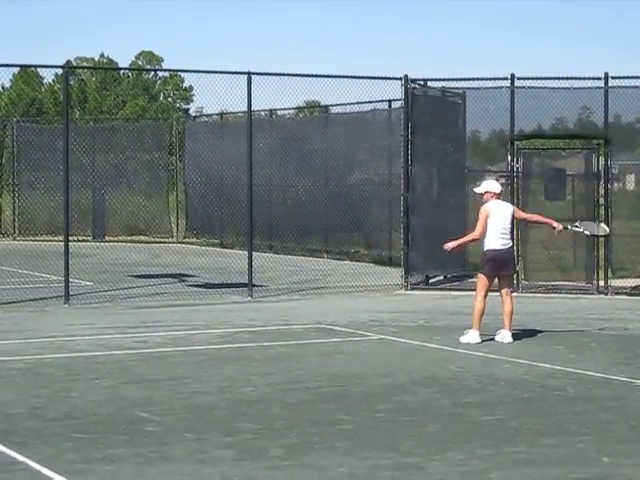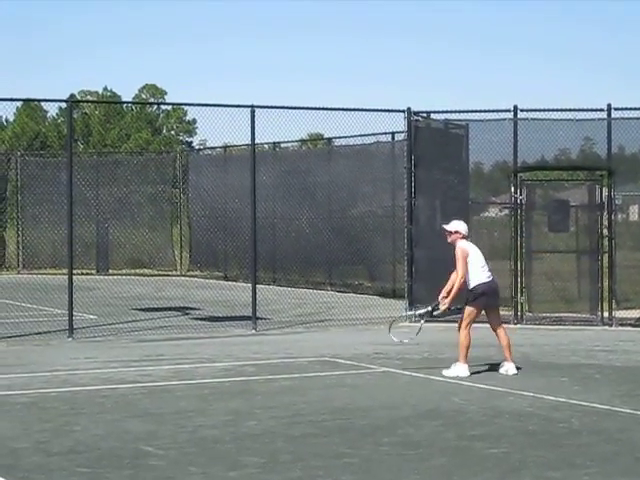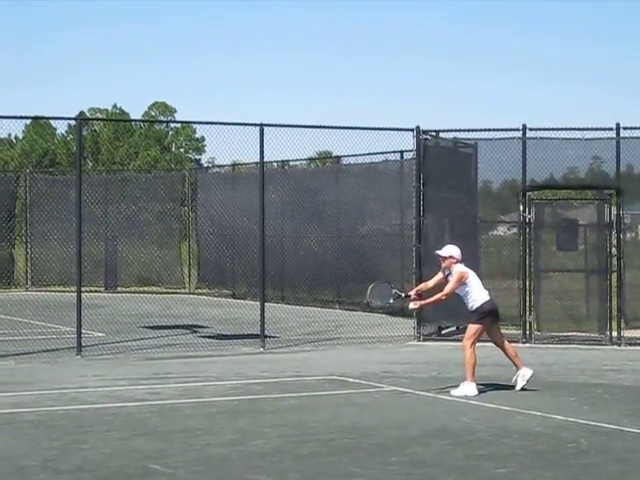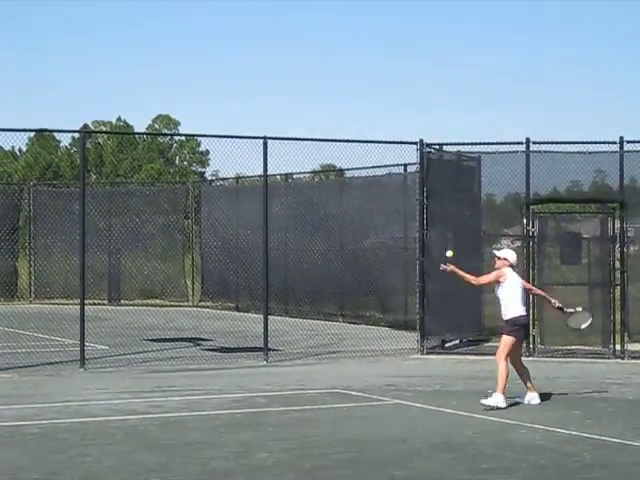
dt=0.7s
person 1, frame 1
left shoulder: (486, 208)
right shoulder: (509, 207)
left elbow: (477, 235)
right elbow: (530, 217)
left wrist: (456, 243)
right wrist: (553, 223)
left hip: (492, 254)
right hip: (507, 252)
left knee: (480, 294)
right knee: (506, 294)
left ankle: (474, 332)
right ankle: (506, 332)
person 1, frame 2
left shoulder: (460, 248)
right shoulder: (467, 246)
left elbow: (462, 277)
right elbow: (457, 273)
left wrist: (449, 299)
right wrist: (445, 291)
left hip: (480, 289)
right hip: (490, 286)
left knee: (464, 326)
right knee: (497, 326)
left ankle: (462, 366)
right ankle: (509, 364)
person 1, frame 3
left shoulder: (460, 272)
right shoulder: (447, 272)
left elbow: (444, 295)
right elbow: (429, 284)
left wrist: (421, 304)
right wrist: (415, 291)
left hip: (483, 309)
right hip: (485, 308)
left knee: (467, 344)
right knee: (500, 342)
left ankle: (469, 385)
right ankle: (522, 370)
person 1, frame 4
left shoulder: (501, 274)
right shoulder: (515, 278)
left elbow: (476, 281)
right elbow: (533, 289)
left wrist: (454, 270)
right wrist: (550, 299)
left hip: (515, 322)
right hip: (517, 321)
left knee: (501, 357)
right knee: (516, 361)
left ankle: (499, 396)
right ankle: (532, 394)
